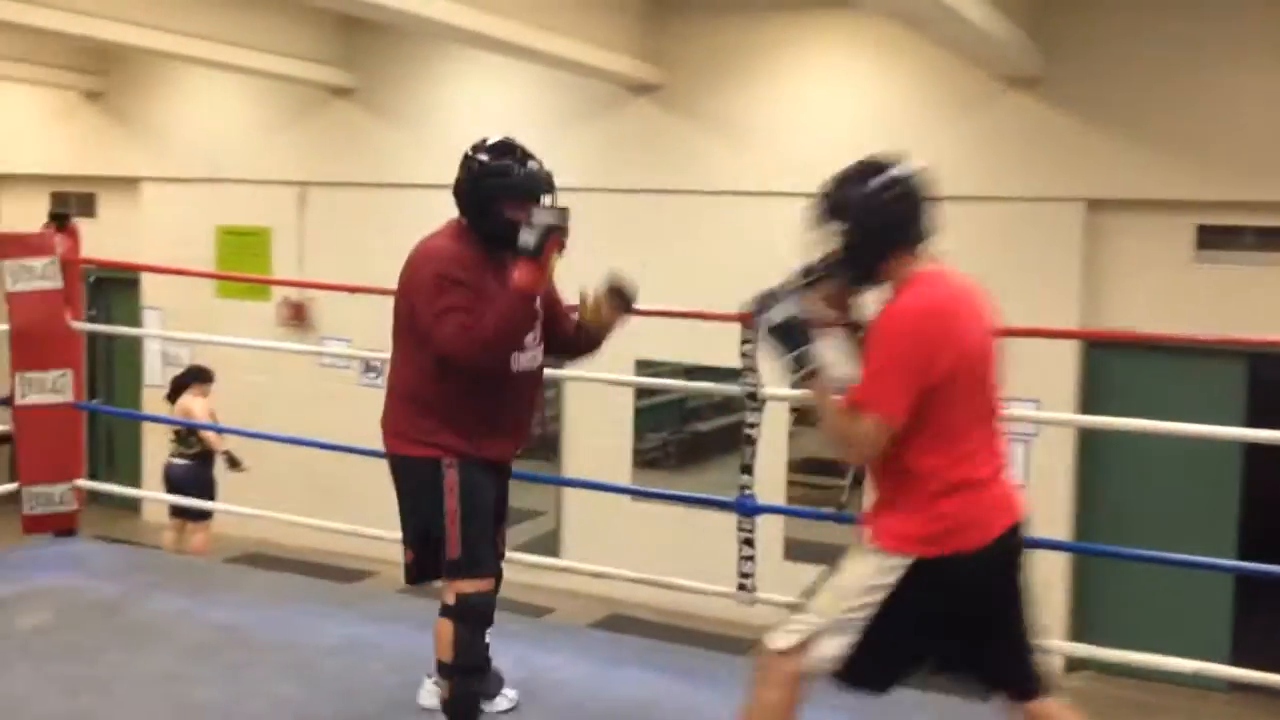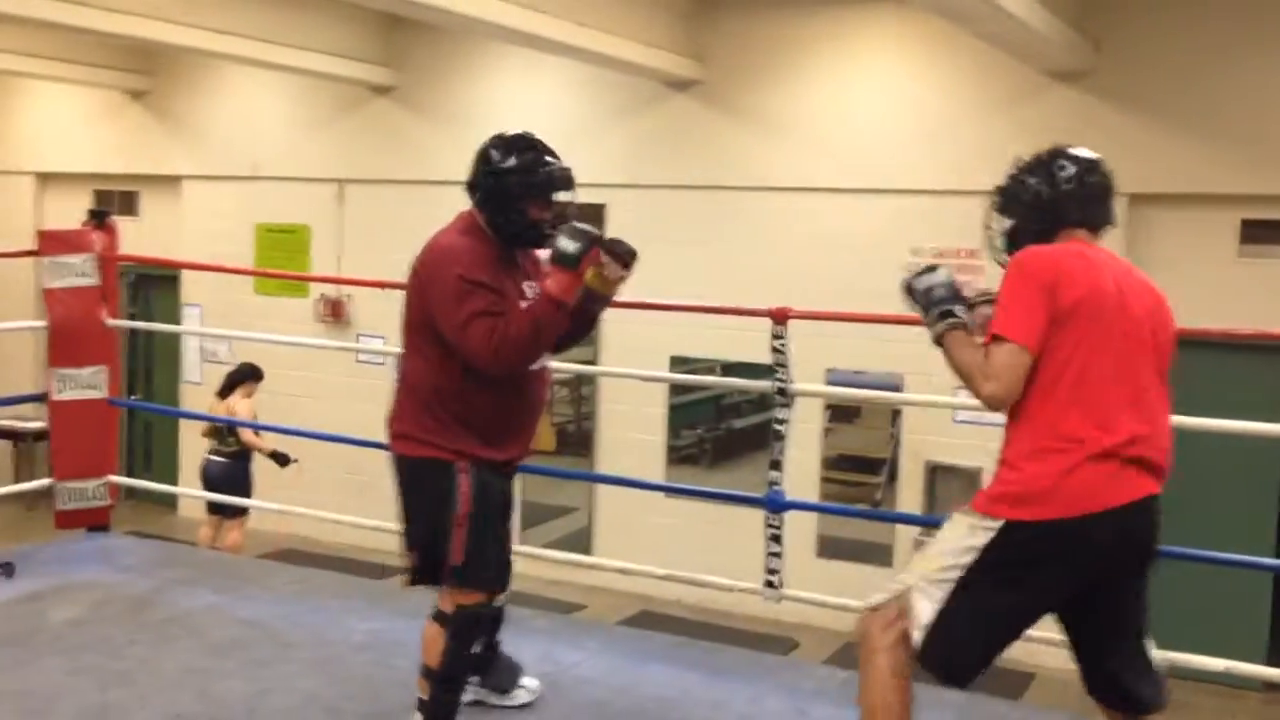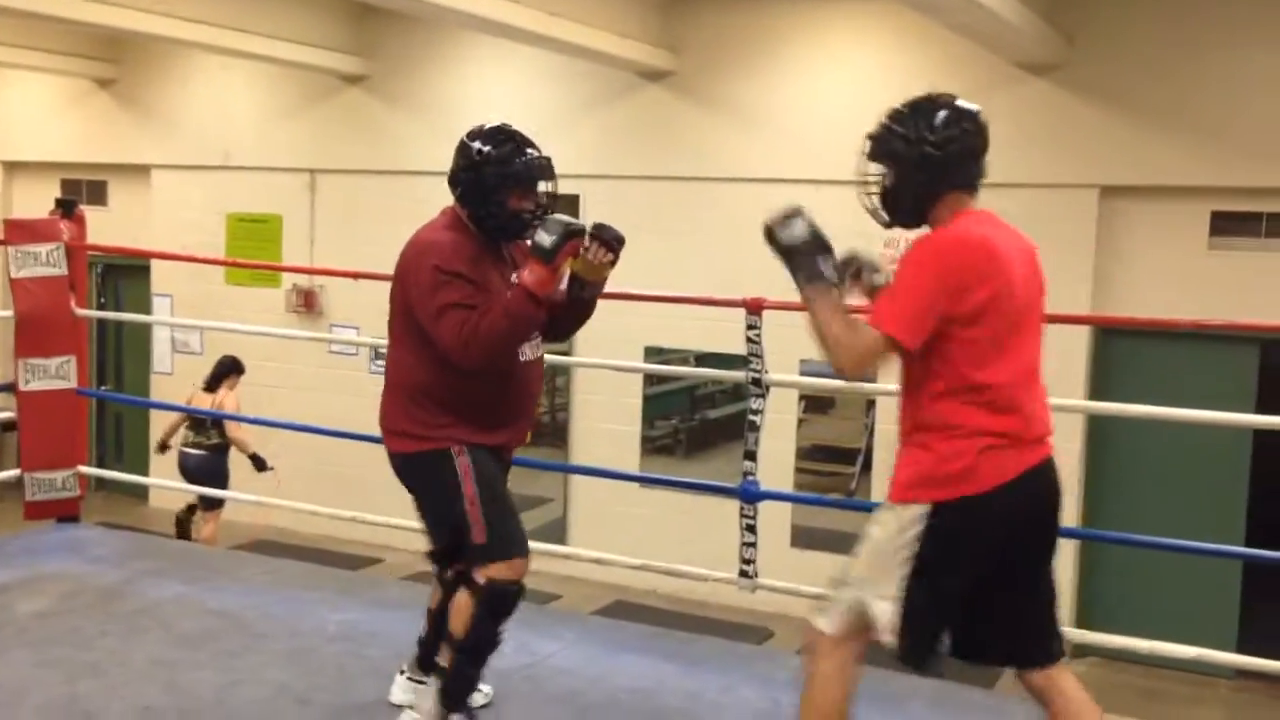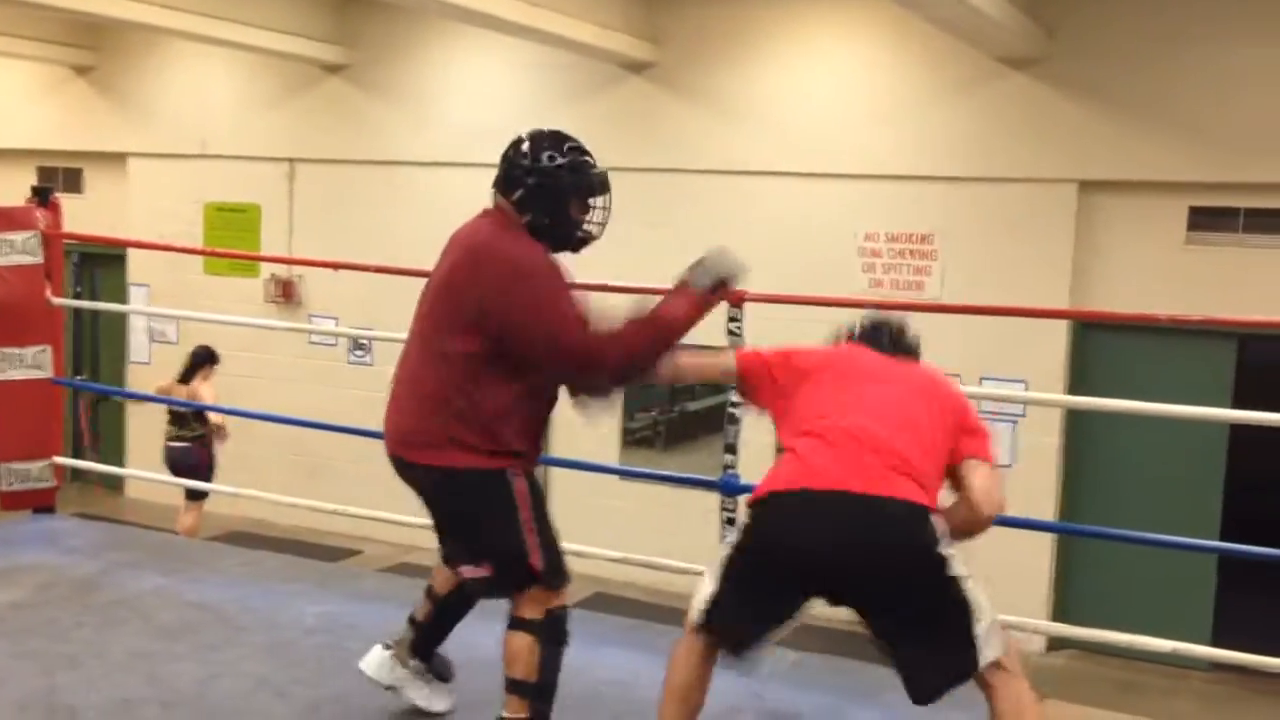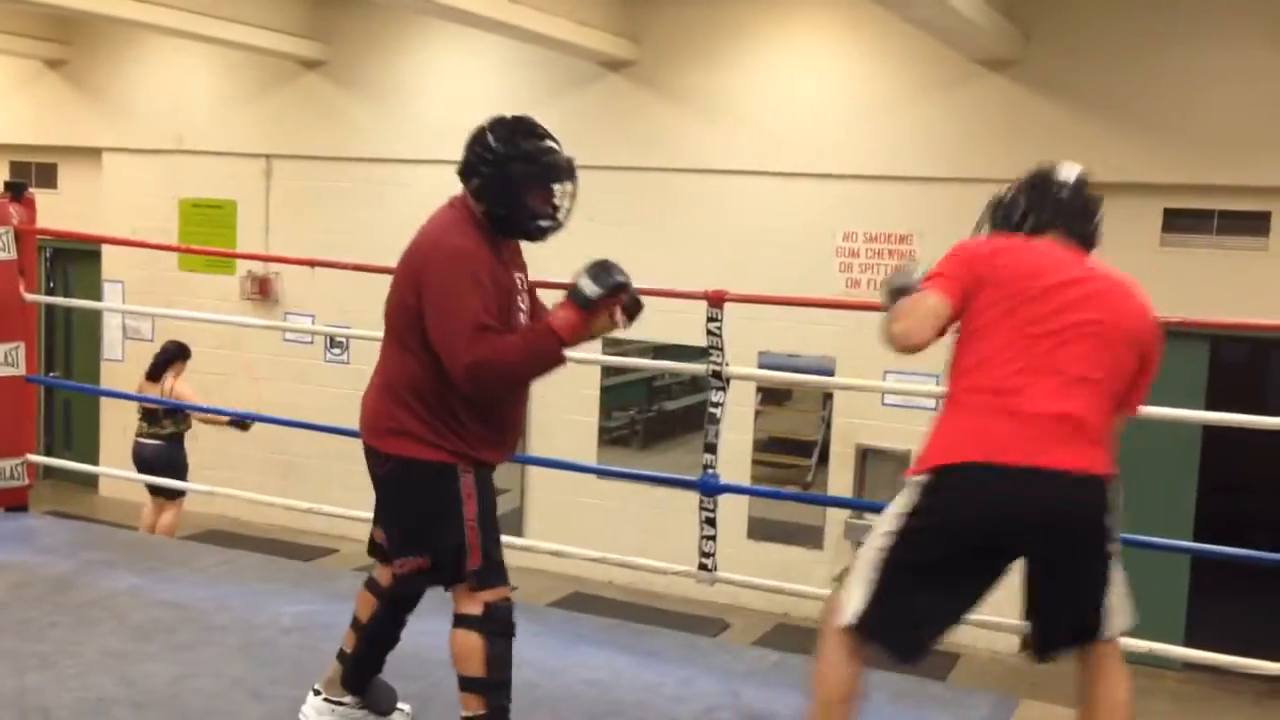
dt=0.4s
person 1, frame 1
left shoulder: (514, 255)
right shoulder: (440, 260)
left elbow: (559, 337)
right elbow: (475, 345)
left wrist: (594, 319)
right wrist: (531, 273)
left hip: (489, 446)
right hip: (438, 447)
left knee: (481, 571)
right knee: (471, 585)
person 1, frame 2
left shoulder: (518, 251)
right shoulder: (454, 259)
left elbow: (552, 337)
right elbow: (500, 352)
left wrist: (594, 292)
right wrist: (561, 279)
left hip: (487, 447)
right hip: (446, 452)
left knee: (490, 572)
right knee: (465, 592)
left ankle: (481, 669)
person 1, frame 3
left shoulder: (508, 241)
right shoulder: (438, 252)
left elbow: (551, 326)
right elbow: (475, 345)
left wrist: (584, 279)
right wrist: (540, 273)
left hip: (483, 437)
right hip: (439, 439)
left knee: (470, 563)
right knee: (501, 570)
person 1, frame 4
left shoulder: (489, 245)
right shoulder: (516, 262)
left elbow: (557, 351)
right elbow: (593, 366)
right wrist: (687, 303)
left hip: (426, 436)
right hip: (466, 453)
left knee: (476, 558)
right knee: (541, 597)
left ankle: (406, 656)
person 1, frame 5
left shoulder: (487, 235)
right shoulder: (454, 250)
left elbow: (508, 331)
right elbow: (482, 363)
left wrist: (586, 315)
right wrist: (571, 321)
left hip: (418, 438)
right hip: (430, 447)
left knee: (406, 569)
right knee: (484, 596)
person 2, frame 1
left shoulder: (910, 316)
right shoulder: (959, 294)
left elbow: (863, 448)
left wrist: (801, 355)
right wrist: (837, 313)
left hip: (926, 540)
right hip: (988, 530)
left knee: (783, 657)
person 2, frame 2
left shoulder: (1038, 267)
right shoulder: (1152, 299)
left elbow: (997, 388)
left wrist: (944, 317)
left hip: (1038, 512)
right hip: (1129, 514)
left knee: (885, 629)
person 2, frame 3
left shoulder: (943, 250)
right shoulder: (1013, 246)
left elbow: (853, 359)
left wrist: (811, 269)
right wrist: (882, 287)
left hip: (951, 490)
right hip: (1028, 480)
left knee: (836, 637)
right knee: (1040, 663)
person 2, frame 4
left shoulder: (813, 363)
right shoulder: (947, 396)
left elbow: (687, 368)
right elbow: (985, 504)
left knee: (702, 635)
right knee: (1000, 667)
person 2, frame 5
left shoulder: (985, 255)
right shoulder: (1137, 310)
left elbow: (907, 333)
right elbow: (1109, 426)
left wrist: (901, 297)
left hip: (971, 475)
right hip: (1077, 487)
left knee: (846, 628)
right knee: (1100, 648)
person 3, frame 1
left shoulder: (177, 404)
right shoulder: (198, 403)
right elbow: (206, 433)
right wrist: (226, 453)
left hip: (174, 468)
right hip: (194, 471)
left knee: (175, 523)
right knee: (200, 526)
person 3, frame 2
left shoulder: (218, 401)
right shoulder: (243, 403)
left elbow: (206, 431)
right elbow: (247, 437)
right wrist: (274, 454)
left hip: (210, 466)
right hip: (232, 470)
left knee: (212, 520)
right knee: (235, 524)
person 3, frame 3
left shoulder: (197, 393)
right shoulder: (228, 397)
left elbow: (177, 421)
right elbow: (234, 432)
left wrist: (163, 440)
right wrist: (254, 456)
left hip: (186, 457)
right hip: (210, 461)
right knee: (213, 515)
left ankle: (187, 514)
person 3, frame 4
left shoulder: (172, 385)
right shoulder: (201, 388)
right elbow: (211, 410)
right wrist: (217, 425)
left hip: (172, 451)
right hip: (195, 453)
left knee: (191, 500)
right knee: (194, 506)
person 3, frame 5
left shoulder: (145, 382)
right shoulder: (176, 387)
right elbow: (201, 414)
right wrist: (232, 421)
left hip: (141, 449)
right hip: (167, 452)
left knee: (156, 500)
right knee: (172, 505)
